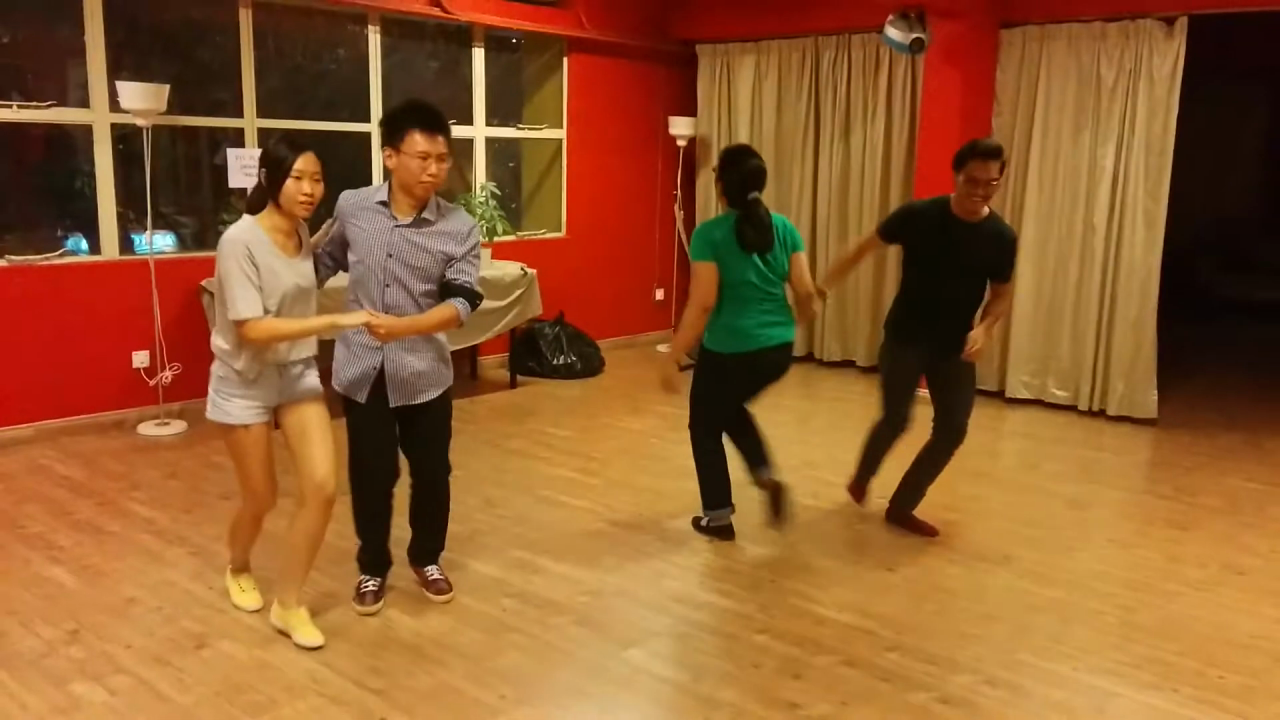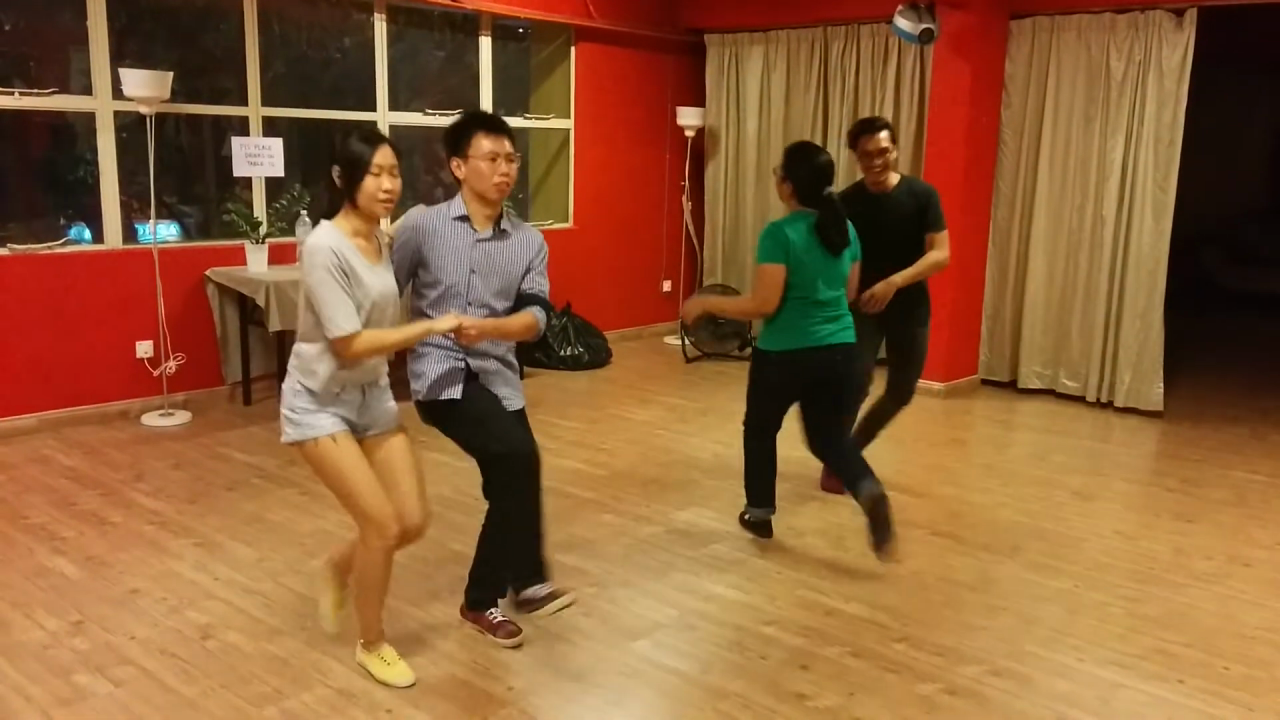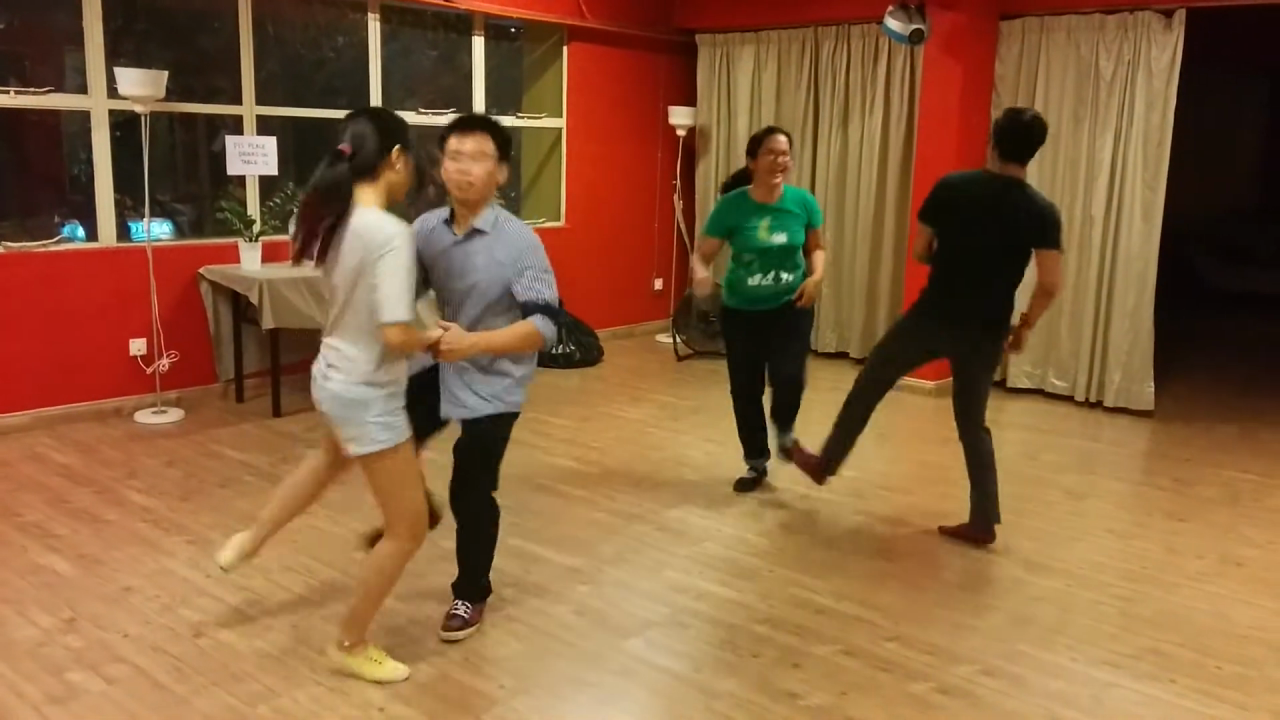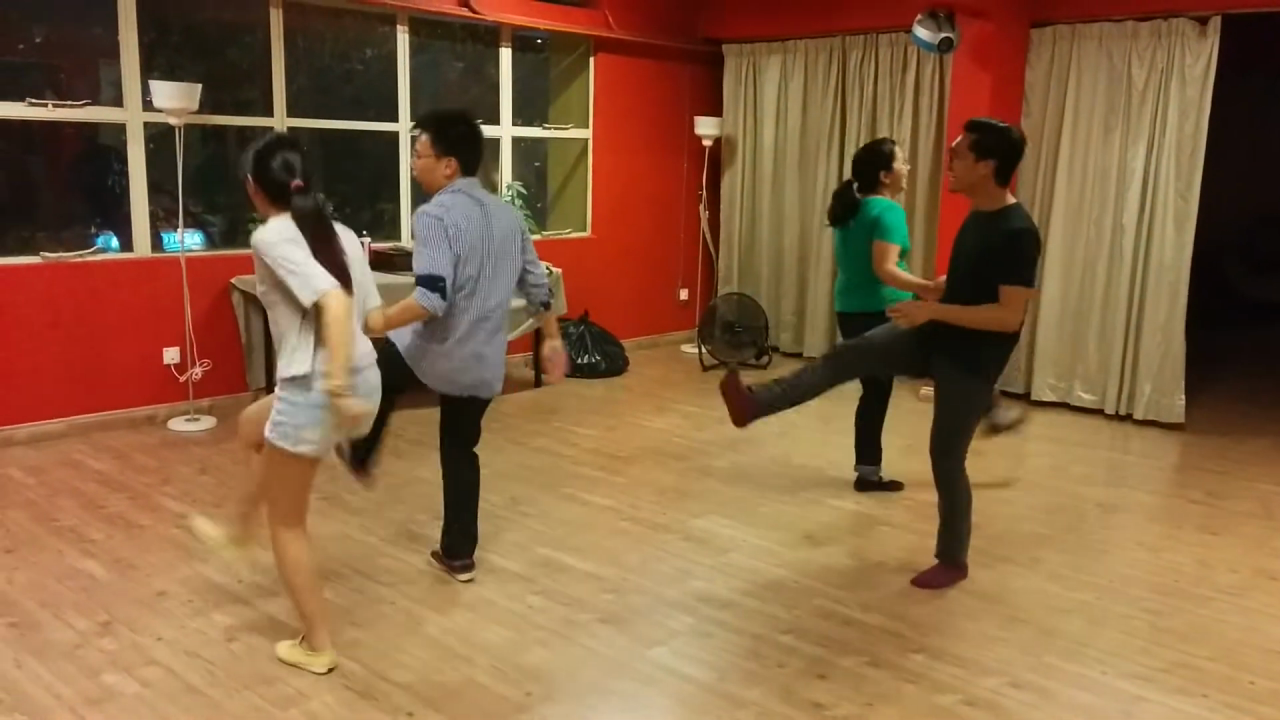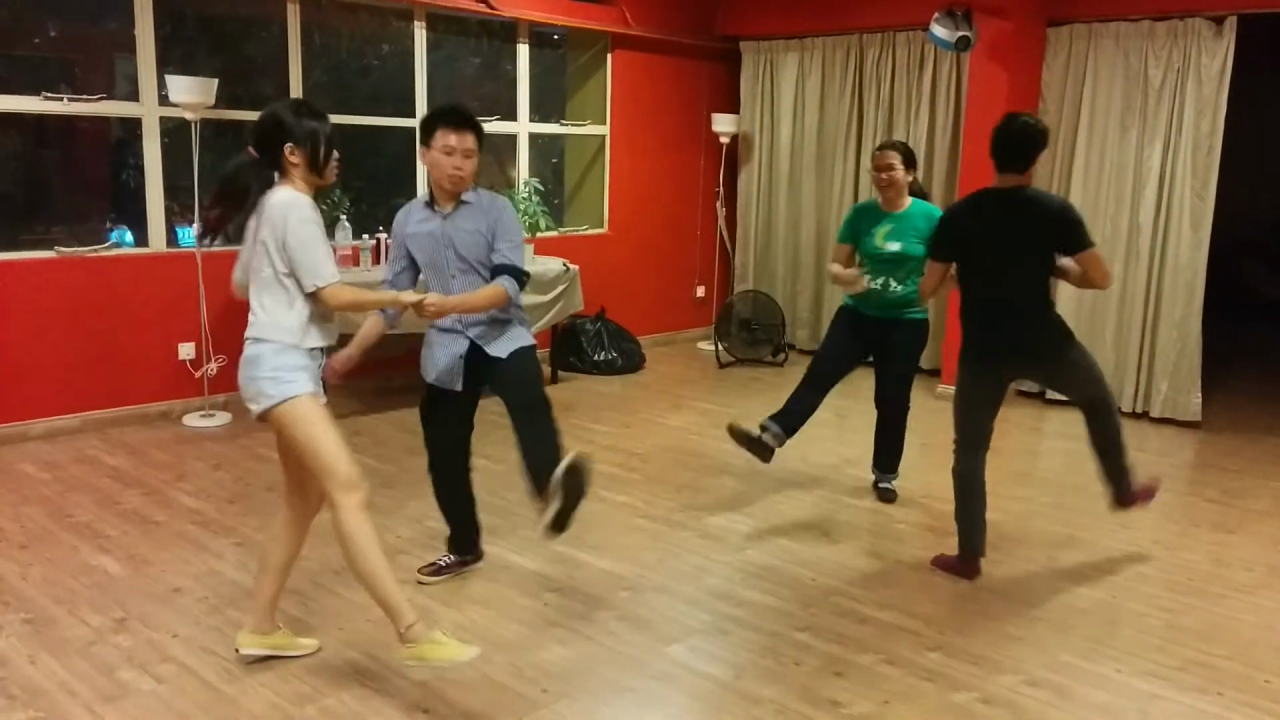
dt=1s
person 1, frame 1
left shoulder: (301, 234)
right shoulder: (240, 241)
right elbow: (251, 330)
right wrist: (335, 320)
left hip: (298, 373)
right hip: (242, 382)
left knee: (322, 486)
right knee: (260, 502)
left ankle: (288, 605)
right ankle: (237, 568)
person 1, frame 2
left shoulder: (379, 240)
right shoulder: (324, 248)
right elbow: (350, 346)
right wrist: (430, 327)
left hip: (372, 396)
right hip: (317, 403)
left knee: (411, 522)
right knee: (383, 523)
left ankle: (338, 570)
right ankle: (372, 643)
person 1, frame 3
left shoulder: (320, 220)
right shoulder: (390, 234)
right elbow: (396, 339)
right wrist: (433, 336)
left hip: (332, 377)
right hip: (368, 393)
left knee: (330, 462)
right knee: (411, 525)
left ankle: (247, 543)
right ankle: (351, 641)
person 1, frame 4
left shoulder: (272, 238)
right shoulder: (338, 234)
left elbow: (335, 303)
right elbow: (371, 313)
left wrist: (336, 389)
left hip: (314, 394)
right hip: (365, 382)
left knee: (287, 522)
right knee: (256, 426)
left ankle: (316, 646)
right ankle: (238, 529)
person 1, frame 5
left shoulder: (262, 208)
right shoulder: (292, 208)
left elbow: (244, 284)
right elbow: (331, 295)
right wrist: (400, 297)
left hip: (289, 362)
right hip: (282, 365)
left knee: (304, 497)
right knee: (348, 490)
left ankle: (260, 628)
right ankle: (412, 631)
person 2, frame 1
left shoulder: (459, 228)
right shoulder: (352, 207)
left elbow: (461, 303)
right elbow: (323, 262)
left wrist: (404, 327)
left hip: (424, 366)
right hip: (362, 365)
left knee: (431, 471)
right knee: (372, 472)
left ankle: (426, 556)
right ankle: (373, 568)
person 2, frame 2
left shoulder: (530, 241)
right shoulder: (419, 227)
left elbow: (535, 317)
left wrist: (490, 329)
left hip: (498, 379)
right hip: (438, 377)
left knee: (508, 486)
right knee: (513, 454)
left ankle: (483, 599)
right ankle: (527, 581)
person 2, frame 3
left shoulder: (518, 244)
right shoulder: (426, 230)
left elbow: (544, 325)
left wrist: (475, 343)
left hip: (492, 384)
right hip: (441, 367)
left knee: (471, 492)
left ankle: (471, 596)
person 2, frame 4
left shoulder: (434, 215)
right shoulder: (509, 215)
left elbow: (430, 299)
right elbow: (536, 287)
left wrist: (376, 322)
right wrist: (551, 337)
left hip: (433, 353)
right hip: (486, 364)
left knee: (378, 379)
right knee: (461, 450)
left ankle: (361, 457)
right ankle: (459, 554)
person 2, frame 5
left shoulder: (497, 211)
right shoulder: (408, 221)
left elbow: (510, 283)
right elbow: (392, 297)
left wrist: (451, 303)
right wrist: (354, 349)
left hip: (502, 337)
right hip: (446, 349)
left knee: (527, 393)
right knee: (445, 457)
left ankle: (552, 489)
right ankle: (465, 548)
person 3, frame 1
left shoulder: (1001, 237)
right shoulder: (917, 216)
left elbow: (1001, 295)
right elbow: (864, 248)
left wrist: (982, 329)
right wrist: (821, 287)
left hip: (956, 344)
right hip: (905, 334)
left knee: (952, 430)
right knee: (896, 419)
left ankle: (901, 506)
right ankle: (863, 475)
person 3, frame 2
left shoulder: (921, 195)
right shoulder: (847, 202)
left elbow: (942, 254)
left wrist: (894, 282)
left hip: (912, 307)
right hip: (864, 307)
left knee: (901, 392)
left ankle: (854, 446)
person 3, frame 3
left shoulder: (951, 188)
right shoulder: (1041, 210)
left elbow: (921, 251)
right elbow: (1051, 281)
right wrist: (1024, 324)
left hip: (933, 317)
right hip: (987, 331)
left knee: (871, 382)
right knee: (973, 421)
left ankle: (826, 462)
right ankle: (983, 522)
person 3, frame 4
left shoulder: (1017, 233)
right shoulder: (979, 216)
left elbow: (1009, 316)
left wrist: (932, 311)
right wrist: (935, 302)
left hip: (971, 360)
right hip: (932, 337)
left knee: (946, 457)
right knee: (846, 356)
left ankle: (952, 561)
right ankle: (753, 403)
person 3, frame 5
left shoulder: (959, 216)
right shoulder: (1054, 211)
left elbow: (928, 286)
right elbow: (1098, 278)
left wrist: (955, 274)
left hip: (984, 352)
right hip: (1047, 344)
left knee: (969, 450)
right knee: (1097, 397)
left ankle: (969, 555)
right ankle: (1124, 488)
person 4, frame 1
left shoulder: (709, 233)
right shoulder: (784, 228)
left elbow: (703, 303)
right elbow: (805, 291)
left wrist: (674, 356)
right wrist: (798, 321)
left hip: (729, 352)
right hip: (777, 348)
left knee: (704, 429)
right knee: (732, 408)
left ankle: (719, 516)
right ankle: (768, 476)
person 4, frame 2
left shoulder: (778, 233)
right shoulder: (845, 229)
left elbow: (765, 304)
left wrist: (706, 304)
left hip: (786, 354)
right hip: (839, 351)
left knee: (760, 429)
right knee: (827, 434)
left ankle: (759, 514)
right ankle: (869, 492)
person 4, frame 3
left shoulder: (803, 203)
right shoulder: (731, 206)
left elbow: (817, 249)
right elbow: (701, 254)
left wrist: (814, 276)
right wrist: (699, 275)
left hip: (789, 307)
right hip: (742, 311)
left knee: (788, 378)
right knee: (745, 388)
left ankle: (783, 433)
right ankle: (755, 462)
person 4, frame 4
left shoulder: (852, 210)
right shoulder: (888, 210)
right elbow: (886, 271)
right wrist: (933, 288)
left hip: (853, 315)
right hip: (884, 313)
left knee: (876, 390)
left ankle: (868, 472)
person 4, frame 5
left shoulder: (930, 217)
right shoulder: (861, 214)
right elbow: (838, 263)
right wrist: (844, 278)
left hip: (905, 323)
right hip: (859, 314)
left knee: (892, 399)
right knee: (820, 374)
left ankle: (885, 476)
right ankle: (768, 437)
